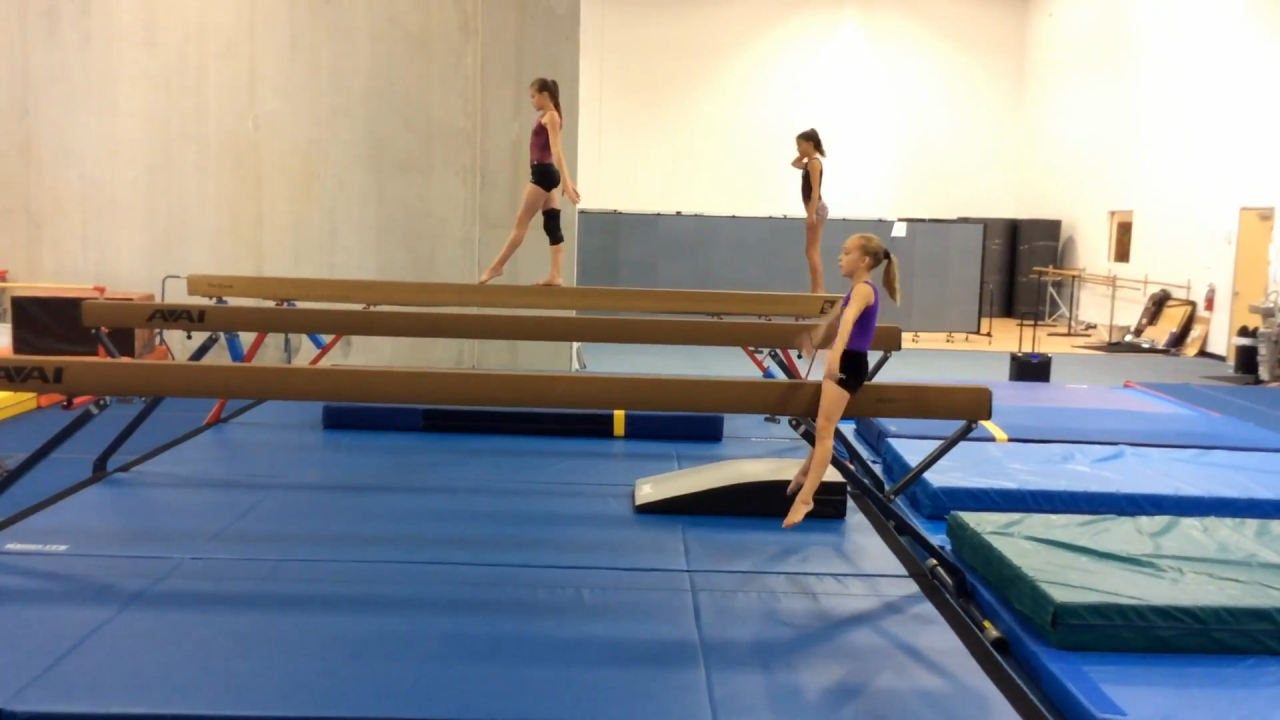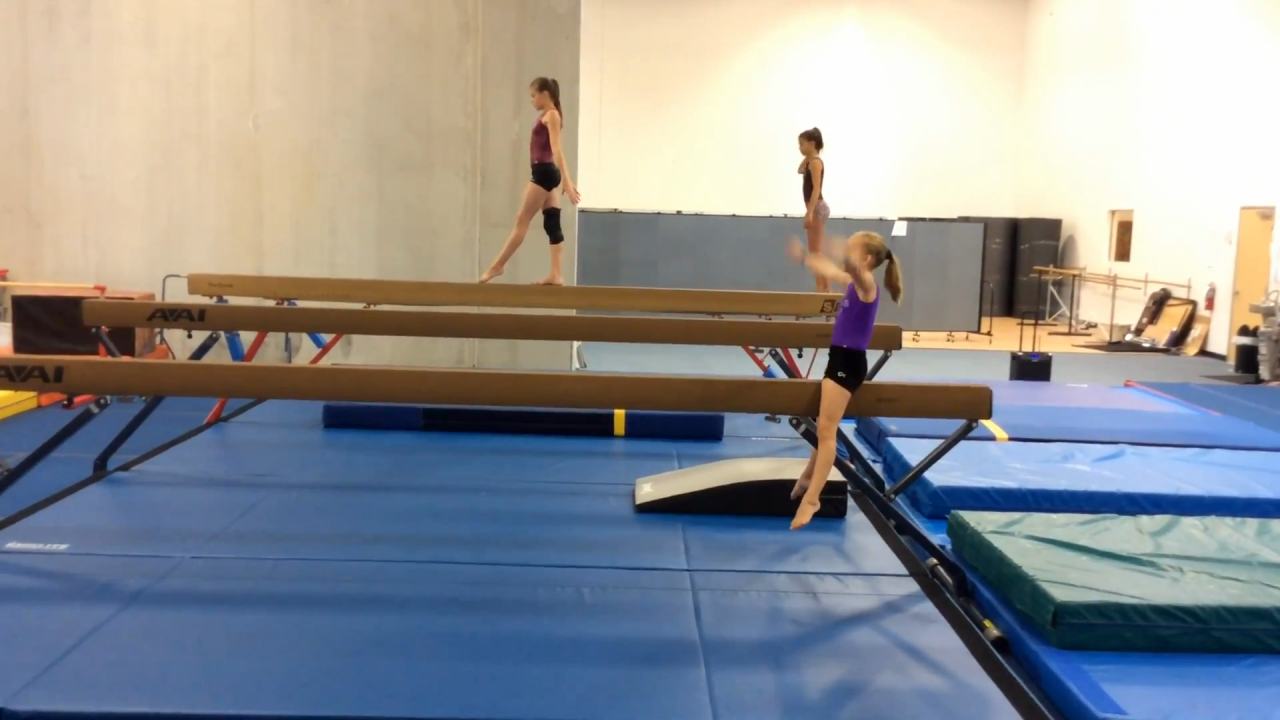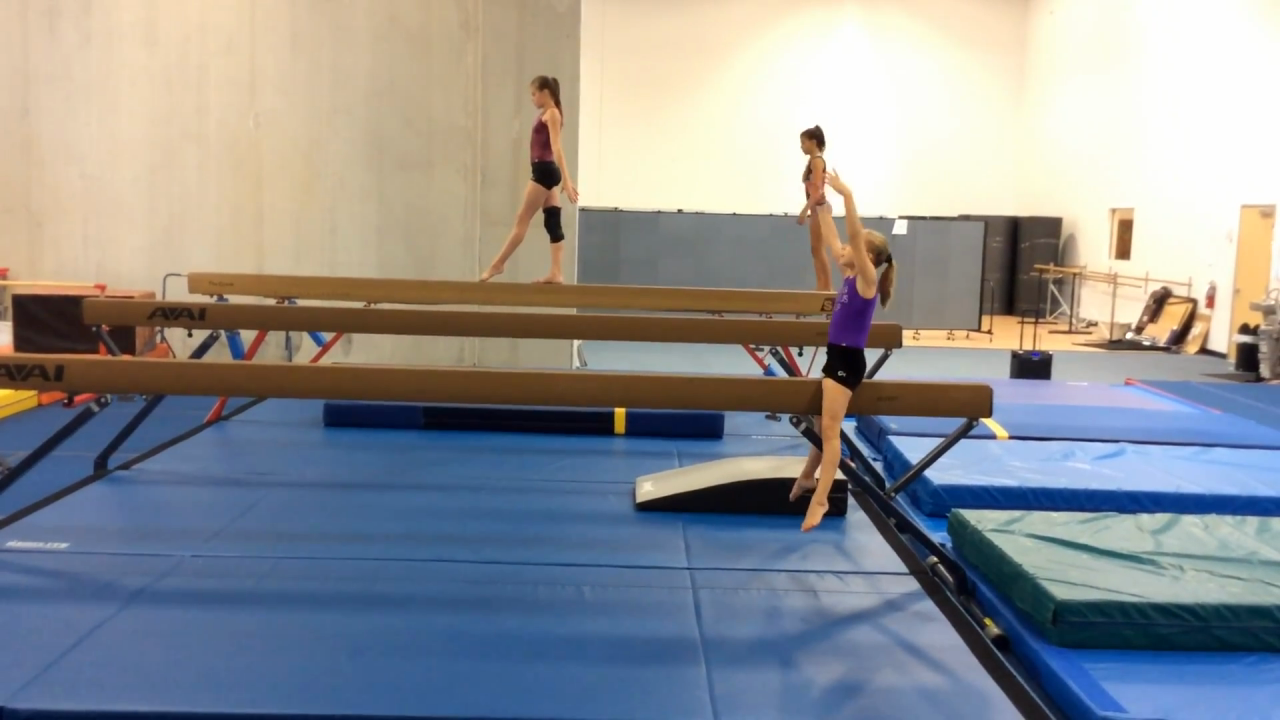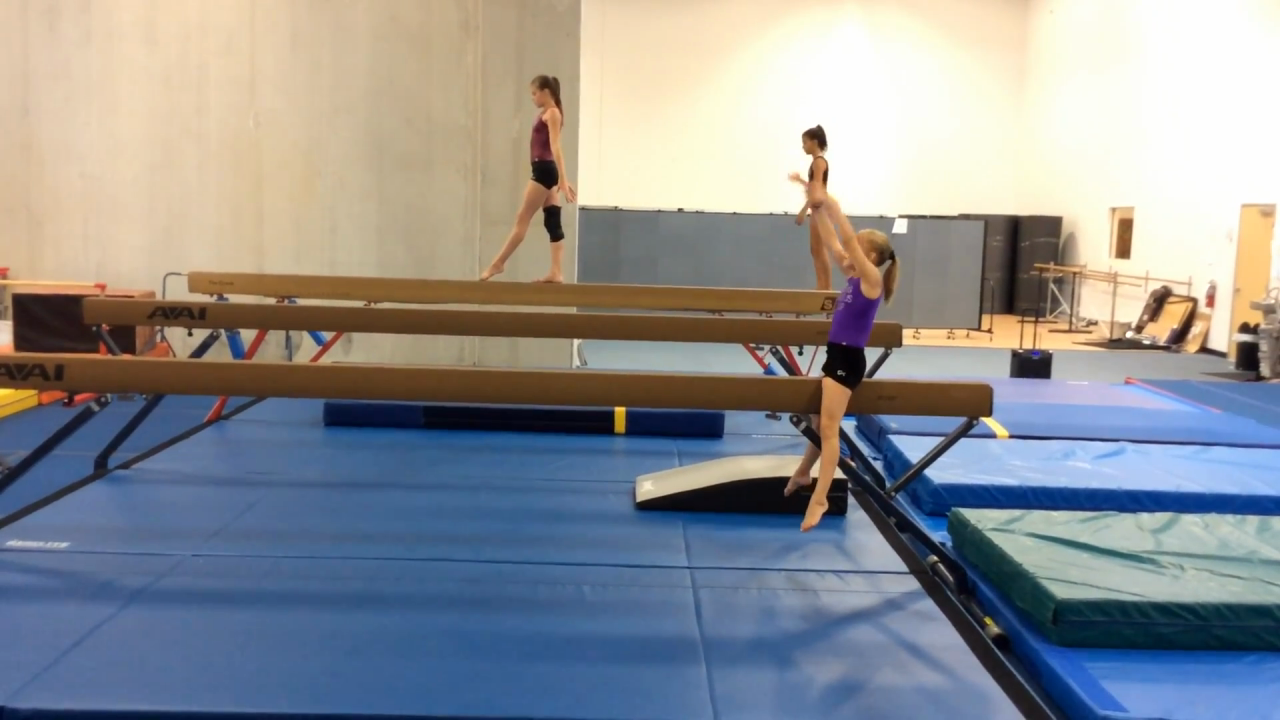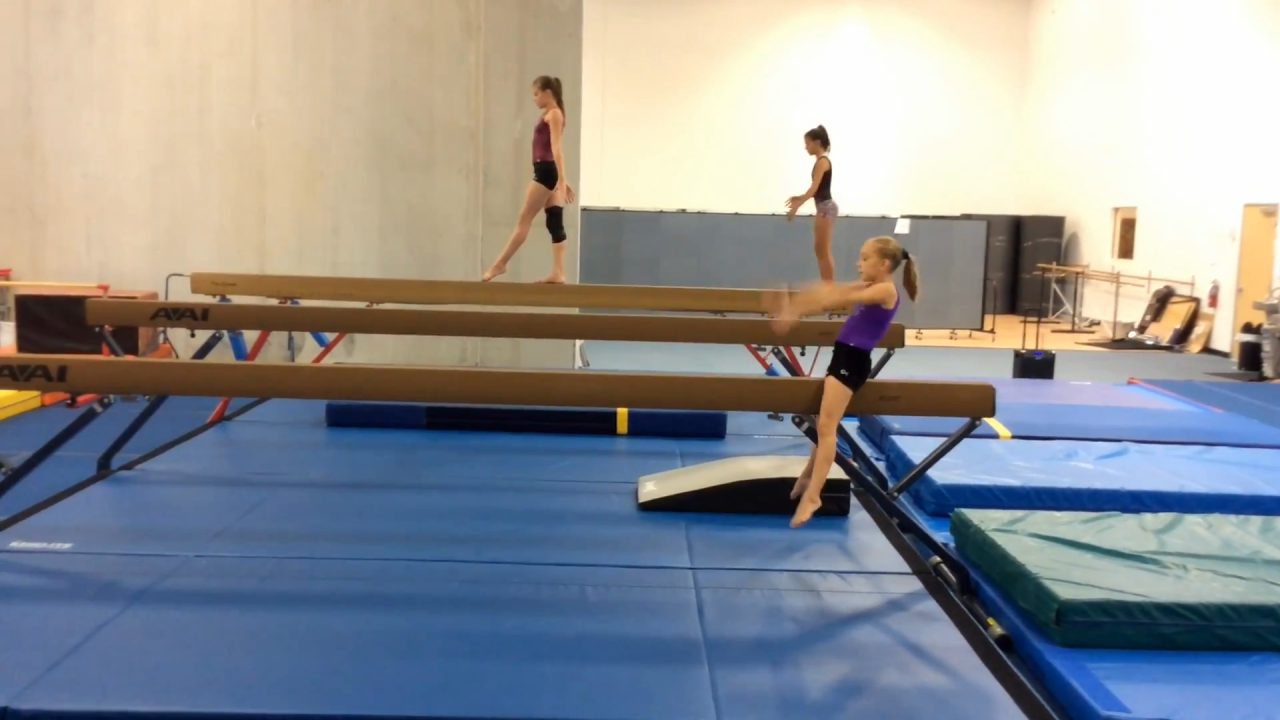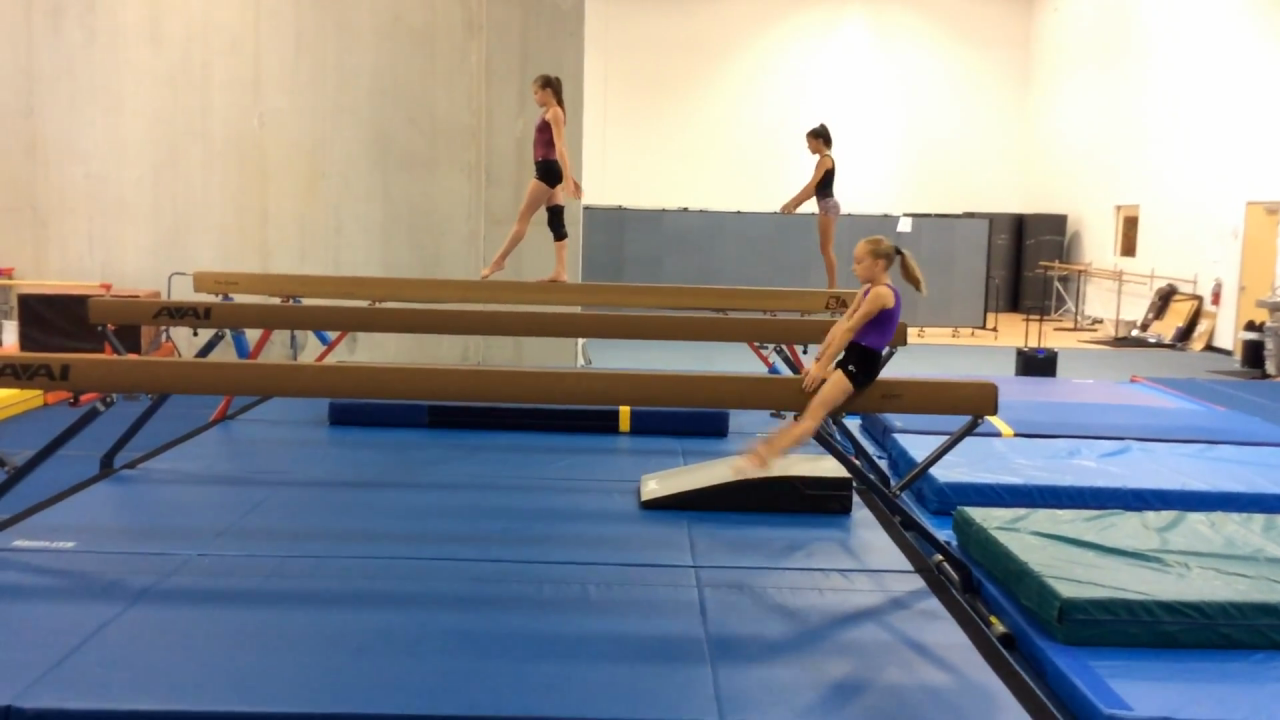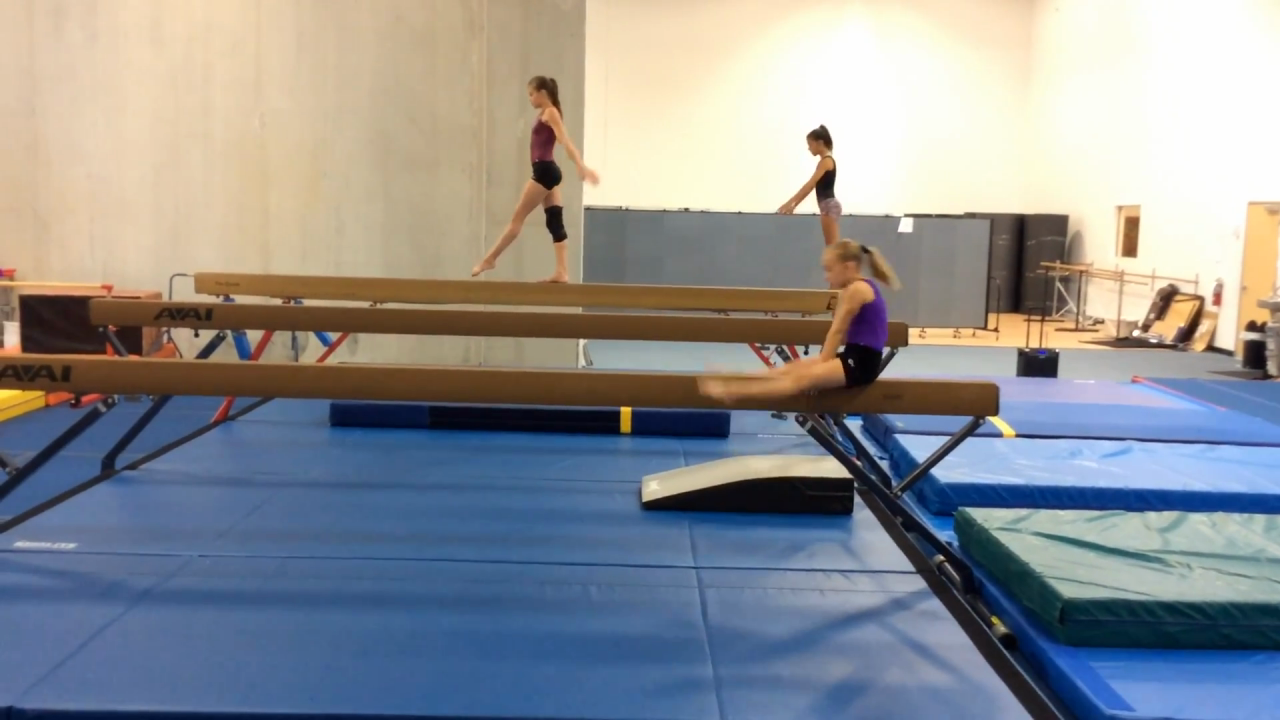
dt=0.2s
person 1, frame 1
left shoulder: (864, 290)
right shoulder: (855, 290)
left elbow: (847, 323)
right elbow: (835, 318)
left wrist: (834, 355)
right wrist: (816, 336)
left hip: (850, 363)
right hip: (842, 362)
left knee: (824, 428)
right knee: (824, 427)
left ankle: (805, 497)
right ankle: (806, 473)
person 1, frame 2
left shoulder: (866, 284)
right shoulder: (852, 283)
left elbow: (855, 268)
right elbow: (828, 272)
left wrist: (849, 260)
right wrist: (807, 258)
left hip: (850, 363)
right hip: (840, 360)
left knee: (827, 431)
right knee: (825, 428)
left ankle: (811, 498)
right ankle: (809, 477)
person 1, frame 3
left shoulder: (867, 278)
right shoulder: (851, 275)
left elbow: (858, 237)
right elbow: (833, 241)
left wrist: (848, 195)
left hip: (848, 360)
right hip: (836, 357)
left knee: (830, 428)
right knee: (824, 423)
left ankle: (821, 498)
right ankle: (809, 476)
person 1, frame 4
left shoulder: (872, 277)
right shoulder: (855, 275)
left elbow: (847, 238)
right elbow: (832, 243)
left wrist: (829, 205)
right wrist: (818, 207)
left hip: (848, 359)
right hip: (837, 356)
left knee: (828, 427)
right knee: (822, 421)
left ankle: (819, 498)
right ankle: (804, 471)
person 1, frame 5
left shoulder: (885, 291)
right shoulder: (868, 287)
left elbow: (841, 299)
right elbow: (830, 291)
left wrist: (796, 310)
right wrist: (794, 302)
left hip: (853, 362)
right hip: (843, 358)
left knee: (826, 427)
right knee: (824, 425)
left ankle: (811, 496)
right ankle: (807, 477)
person 1, frame 6
left shoulder: (882, 293)
right shoulder: (868, 291)
left elbow: (849, 329)
right elbow: (842, 324)
left wrist: (822, 366)
right wrist: (818, 359)
left hip: (862, 361)
right hip: (854, 357)
left knee: (816, 410)
right knee: (814, 408)
left ankle: (766, 454)
right ankle: (770, 446)
person 1, frame 7
left shoulder: (858, 289)
right shoulder: (856, 290)
left elbow: (837, 332)
right elbow: (840, 333)
left wrist: (822, 367)
right wrist: (822, 365)
left hip: (863, 363)
right hip: (856, 358)
left knee: (798, 377)
right knee: (795, 369)
left ankle: (735, 391)
right ankle: (735, 387)
person 2, frame 1
left shoulder: (551, 116)
right shoulder: (545, 117)
left elbow: (556, 151)
left wrist: (565, 182)
right wrist: (566, 181)
left hip: (543, 173)
right hip: (544, 173)
left knee: (521, 221)
right knee: (552, 226)
left ankle: (497, 266)
right ankle: (555, 275)
person 2, frame 2
left shoulder: (551, 115)
right shoulder: (545, 116)
left elbow: (556, 150)
left wrist: (566, 181)
right wrist: (566, 180)
left hip: (544, 172)
right hip: (545, 172)
left knee: (521, 221)
right knee: (552, 225)
left ankle: (497, 266)
right ankle: (555, 274)
person 2, frame 3
left shoulder: (552, 114)
right shoulder: (545, 115)
left elbow: (556, 148)
left wrist: (565, 180)
right wrist: (564, 179)
left hip: (544, 171)
right hip: (545, 171)
left knee: (522, 219)
right knee: (552, 223)
left ankle: (498, 264)
right ankle: (556, 273)
person 2, frame 4
left shoulder: (552, 113)
right shoulder: (546, 114)
left elbow: (555, 148)
left wrist: (562, 179)
right wrist: (562, 179)
left hip: (545, 170)
right hip: (546, 171)
left knee: (522, 218)
right knee: (552, 222)
left ankle: (498, 263)
right ankle: (556, 272)
person 2, frame 5
left shoulder: (554, 114)
right shoulder: (548, 115)
left elbow: (556, 148)
left wrist: (562, 179)
right wrist: (562, 180)
left hip: (547, 171)
right hip: (547, 172)
left knee: (524, 219)
right knee: (554, 223)
left ankle: (500, 264)
right ankle: (558, 273)
person 2, frame 6
left shoulder: (554, 112)
right shoulder: (549, 113)
left elbow: (560, 146)
right elbow: (559, 147)
left wrist: (568, 177)
right wrist: (568, 177)
left hip: (547, 170)
right hip: (549, 170)
left knee: (523, 217)
right knee: (556, 222)
left ankle: (498, 261)
right ankle: (560, 272)
person 2, frame 7
left shoulder: (550, 113)
right shoulder: (545, 115)
left elbow: (565, 142)
right elbow: (565, 142)
left wrist: (582, 167)
right wrist: (583, 167)
left hip: (544, 171)
right hip: (547, 171)
left knee: (518, 217)
right knee: (554, 222)
left ankle: (490, 259)
right ankle: (561, 272)
